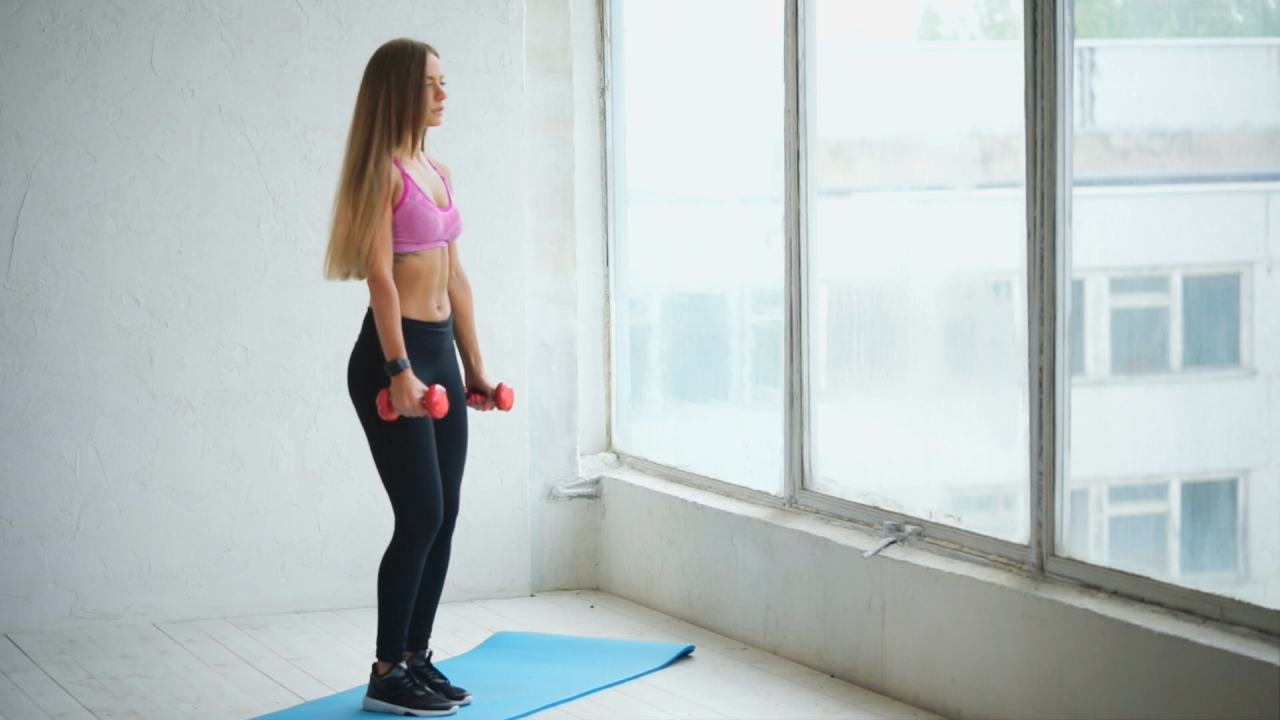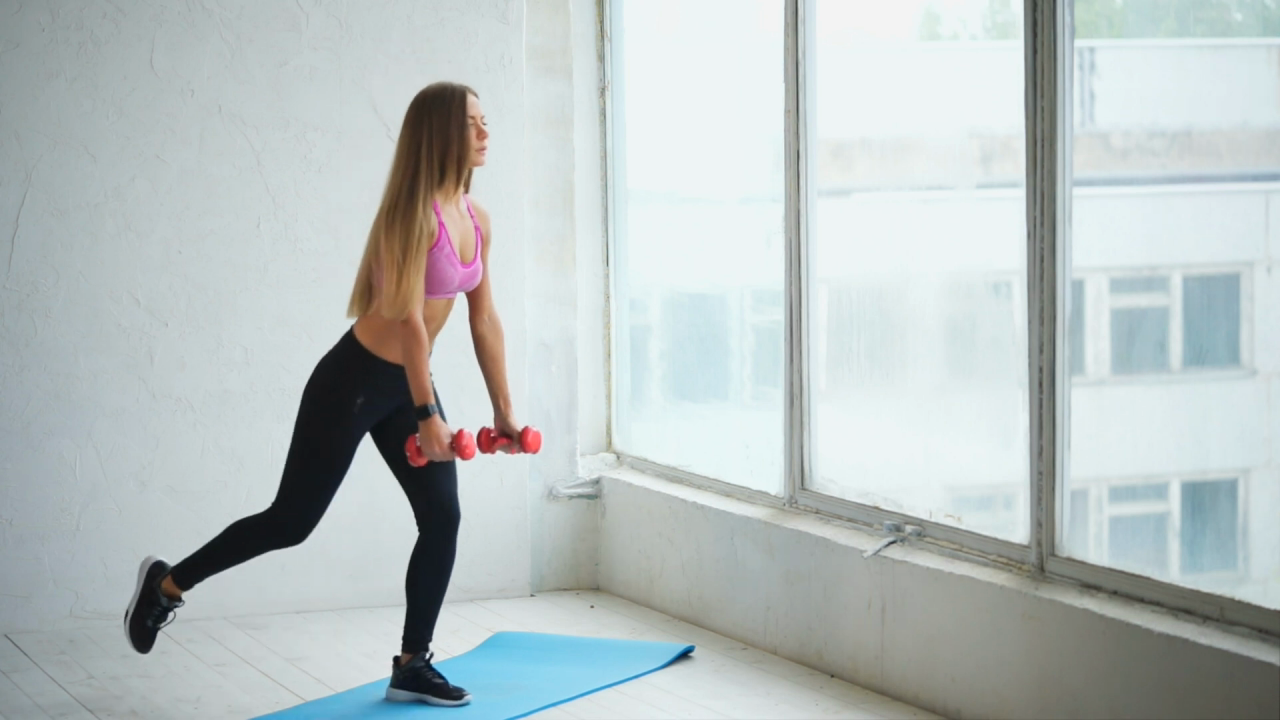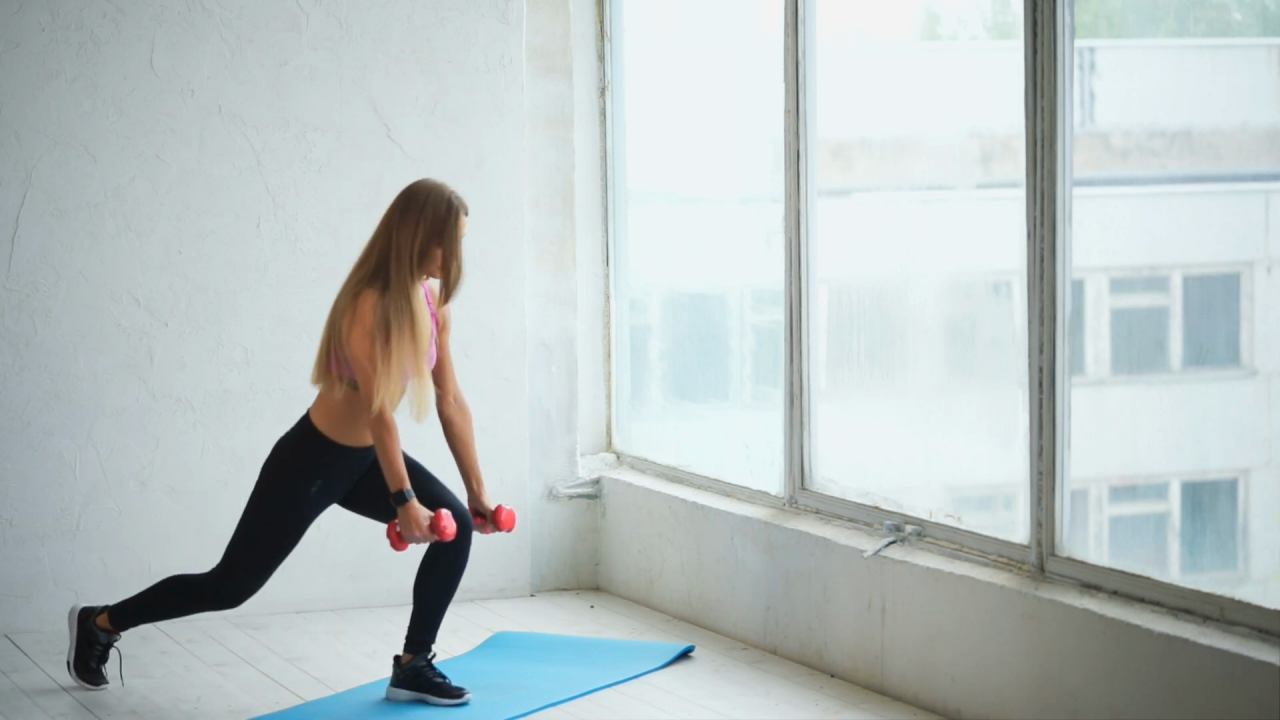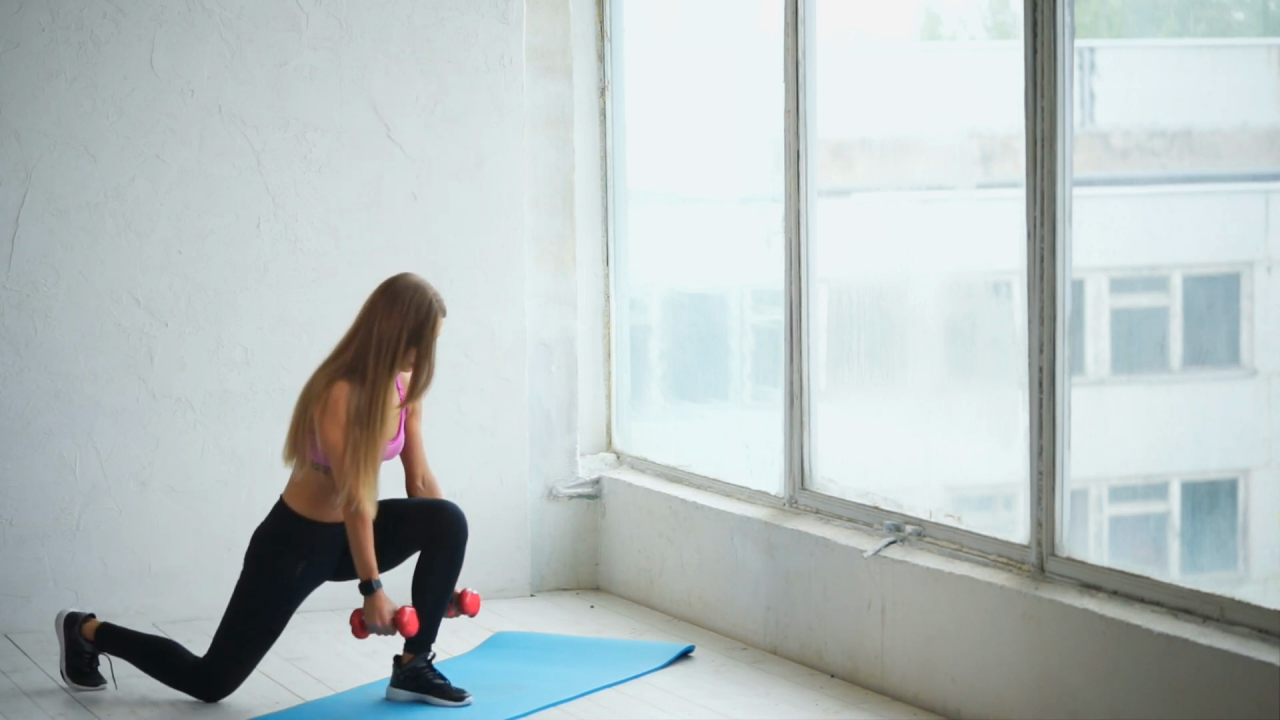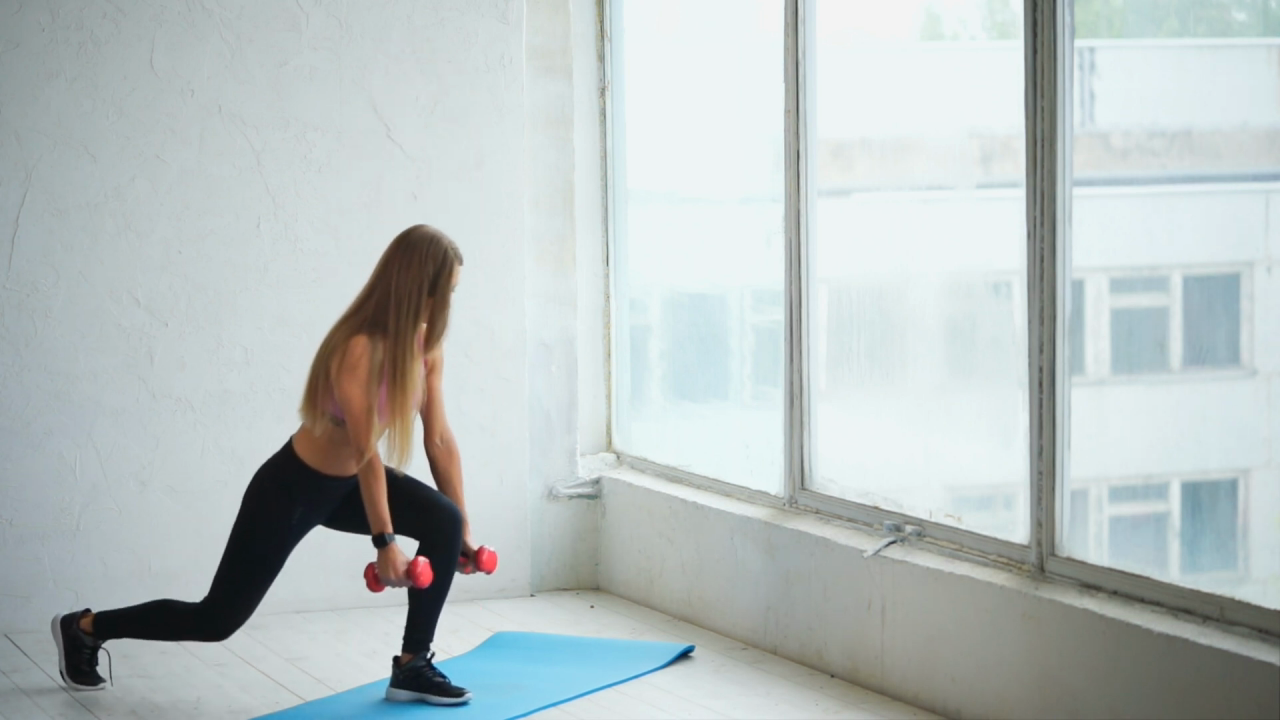
dt=1s
person 1, frame 1
left shoulder: (437, 171)
right shoulder: (379, 173)
right elbow: (380, 277)
left wrist: (473, 368)
right wrist: (398, 371)
left hip: (438, 353)
right hip: (392, 358)
left knee: (443, 518)
right knee: (419, 519)
left ankle: (415, 658)
person 1, frame 2
left shoulder: (477, 218)
right shoulder: (413, 216)
left elbow: (485, 319)
right elbow: (408, 320)
left wrist: (503, 411)
right wrist: (427, 416)
left hip: (404, 383)
right hip: (352, 382)
left knee: (443, 520)
right knee: (294, 520)
left ankle: (412, 664)
right ankle: (168, 583)
person 1, frame 3
left shoulder: (434, 303)
right shoulder: (369, 304)
left elbow: (451, 401)
right elbow: (379, 410)
left wrist: (477, 490)
right wrist: (404, 500)
left hip: (363, 459)
right hip: (311, 461)
left knee: (456, 526)
right knee: (231, 585)
left ankle: (413, 665)
right ankle: (99, 624)
person 1, frame 4
left shoulder: (406, 388)
right shoulder: (340, 394)
left elbow: (420, 480)
right elbow: (353, 499)
left wrist: (447, 575)
right wrist: (372, 588)
left hip: (344, 534)
right hip: (294, 542)
left knee: (448, 521)
right knee: (211, 682)
left ankle: (413, 667)
right ankle: (86, 632)
person 1, frame 5
left shoulder: (426, 345)
right shoulder: (359, 349)
left elbow: (439, 439)
right elbow: (367, 452)
left wrist: (463, 530)
right wrist: (385, 542)
left hip: (344, 485)
right hip: (290, 488)
left knee: (443, 523)
right knee: (217, 619)
left ankle: (412, 666)
right ankle: (84, 628)
